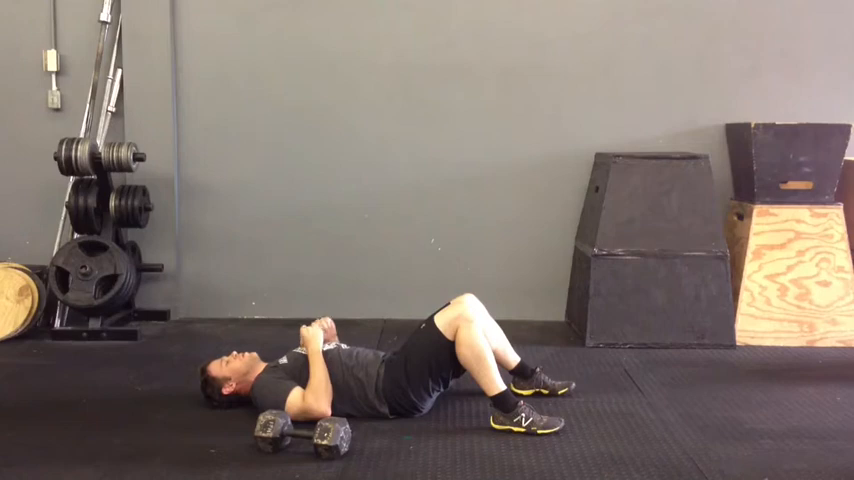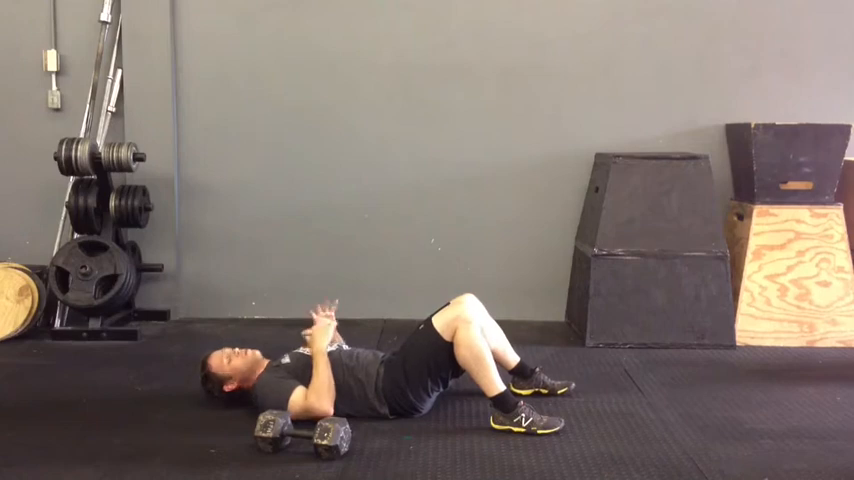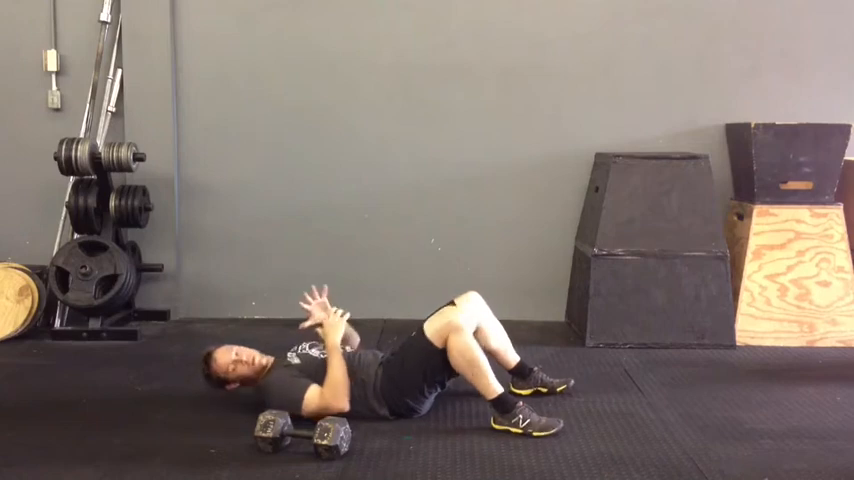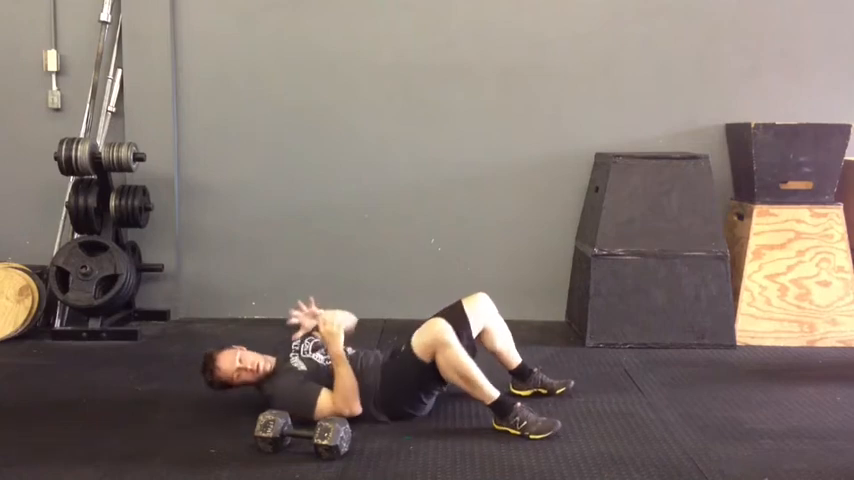
dt=0.2s
person 1, frame 1
left shoulder: (278, 370)
right shoulder: (266, 388)
right elbow: (320, 408)
left wrist: (328, 337)
right wrist: (313, 347)
left hip: (391, 365)
right hip: (398, 390)
left knee: (467, 302)
right knee: (463, 316)
left ankle: (527, 377)
right ankle: (509, 410)
person 1, frame 2
left shoulder: (279, 368)
right shoulder: (267, 387)
right elbow: (322, 406)
left wrist: (329, 332)
right wrist: (319, 346)
left hip: (391, 366)
right hip: (398, 391)
left knee: (467, 302)
right knee: (462, 317)
left ankle: (526, 376)
right ankle: (508, 410)
person 1, frame 3
left shoulder: (288, 362)
right shoulder: (274, 386)
left elbow: (353, 346)
right elbow: (338, 404)
left wrist: (331, 322)
right wrist: (331, 341)
left hip: (391, 366)
right hip: (397, 393)
left knee: (471, 302)
right knee: (454, 322)
left ankle: (525, 376)
right ankle: (507, 411)
person 1, frame 4
left shoulder: (290, 350)
right shoulder: (281, 390)
left elbow: (350, 321)
right elbow: (350, 407)
left wrist: (324, 322)
right wrist: (334, 349)
left hip: (391, 362)
right hip: (397, 396)
left knee: (479, 302)
right knee: (439, 331)
left ankle: (525, 378)
right ankle: (507, 412)
